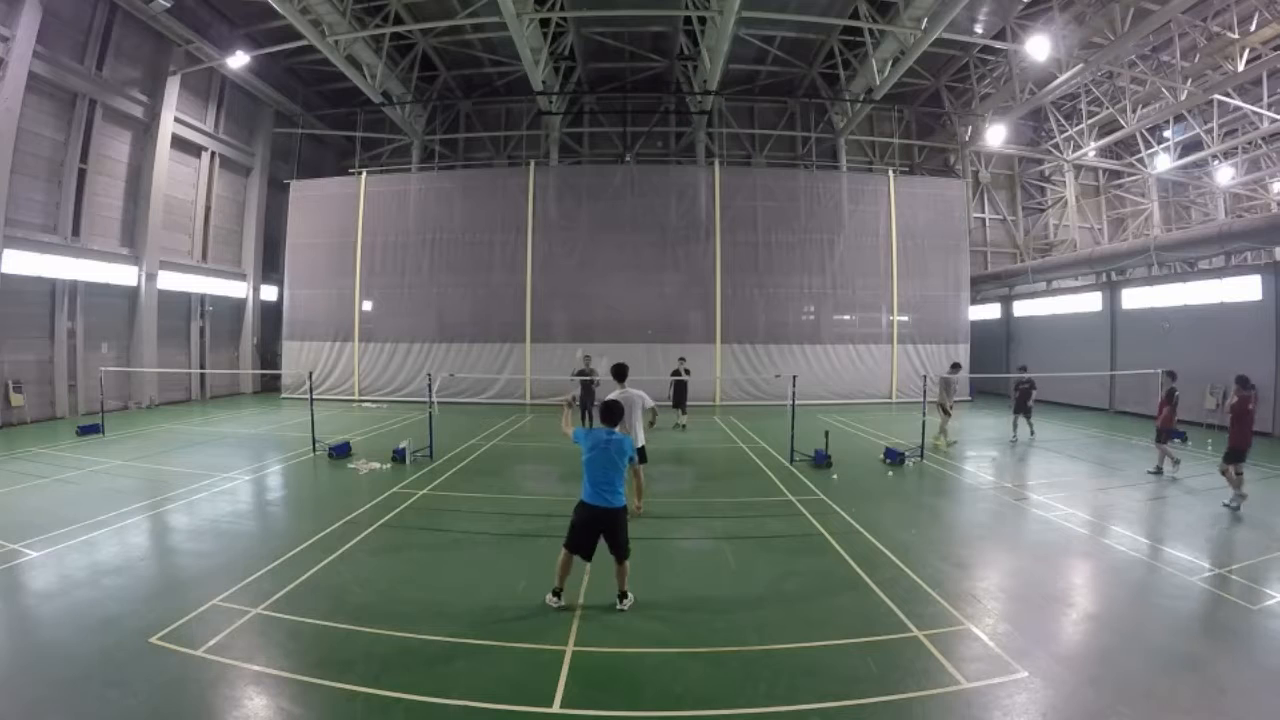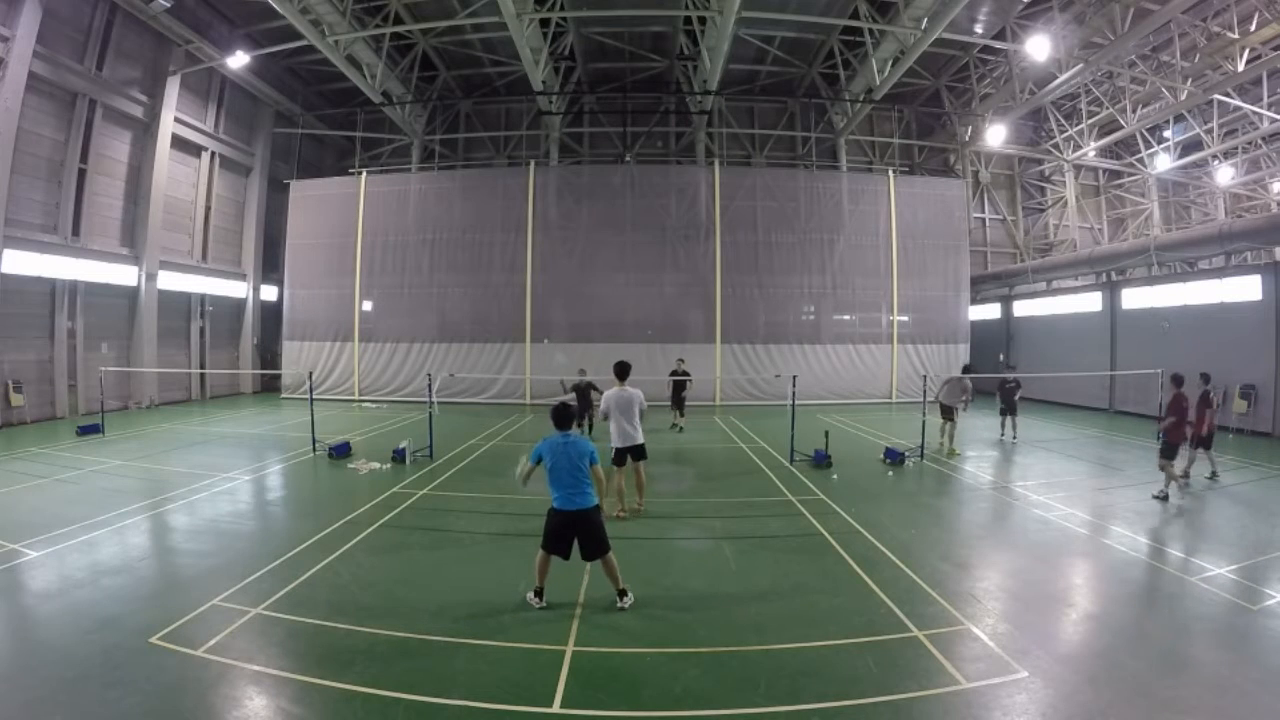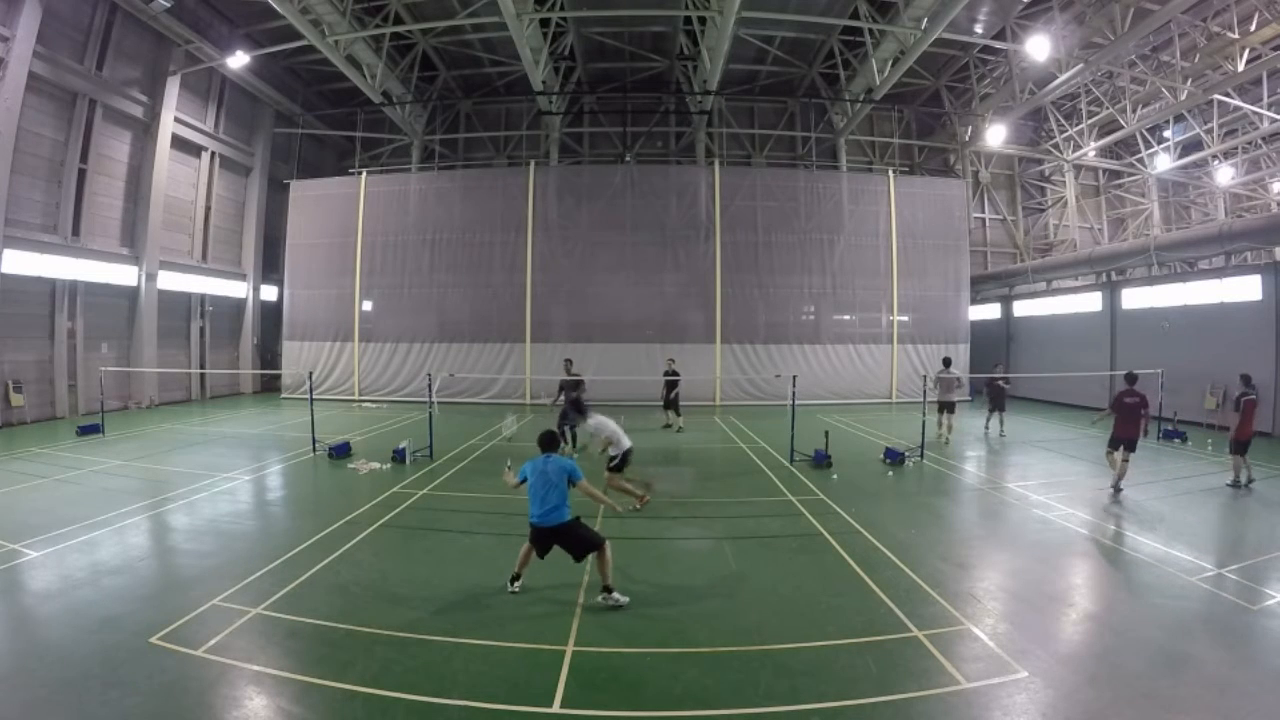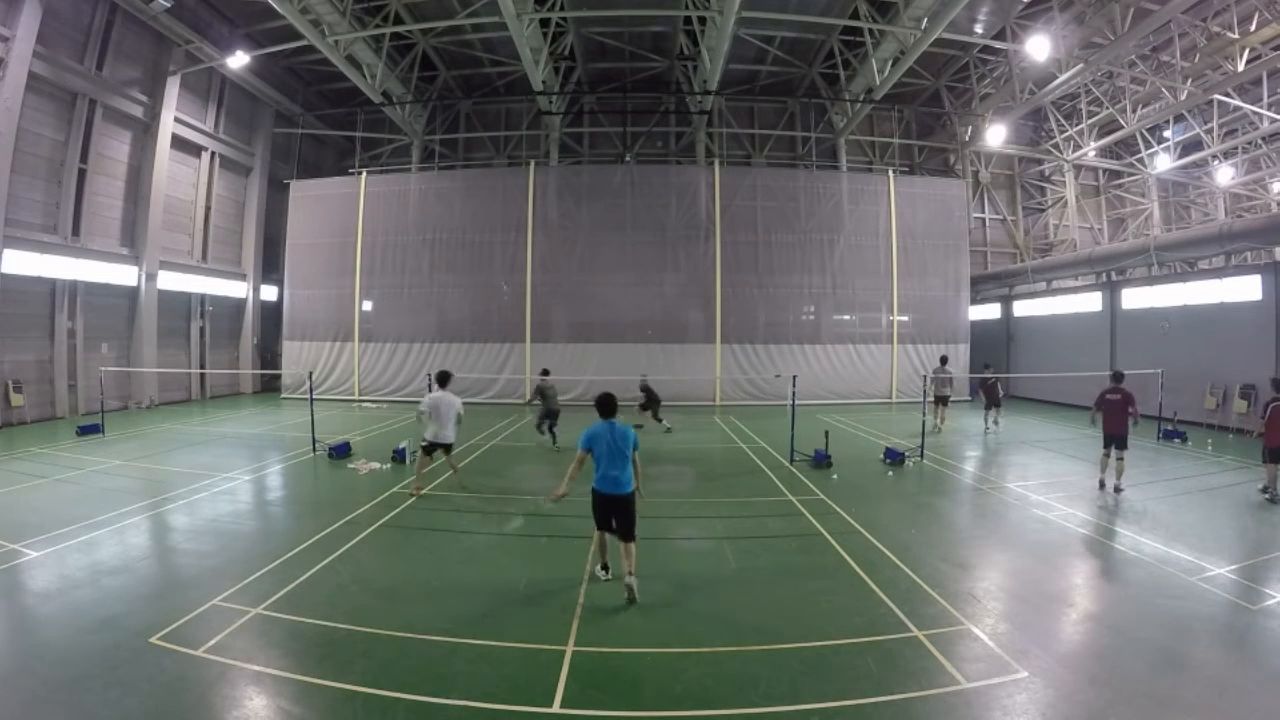
dt=1s
person 1, frame 1
left shoulder: (587, 436)
right shoulder: (626, 443)
left elbow: (565, 428)
left wrist: (567, 408)
left hip: (589, 506)
right hip: (616, 508)
left knee: (568, 550)
right knee: (621, 555)
left ankle: (557, 594)
right ankle: (623, 596)
person 1, frame 2
left shoulder: (544, 446)
right shoulder: (586, 445)
left elbow: (526, 473)
right elbow: (599, 478)
left wrist: (522, 479)
right wrist: (600, 502)
left hip: (560, 510)
right hip: (588, 509)
left knee: (545, 551)
right knee: (605, 553)
left ankle: (538, 595)
right ankle: (622, 595)
person 1, frame 3
left shoulder: (530, 465)
right shoulder: (567, 464)
left elbow: (514, 483)
right elbow: (587, 490)
left wrist: (507, 475)
right wrist: (612, 505)
left hip: (538, 524)
right hip: (563, 524)
left knee: (530, 544)
right knee: (603, 546)
left ankle: (515, 580)
right ankle: (607, 591)
person 1, frame 4
left shoulder: (591, 433)
right shoulder: (629, 432)
left elbow: (578, 462)
right elbow: (635, 461)
left wrist: (564, 486)
right wrist: (638, 484)
left hip: (601, 491)
right hip: (626, 492)
left knee: (601, 529)
right knee: (627, 539)
left ankle: (604, 568)
right ankle: (630, 576)
